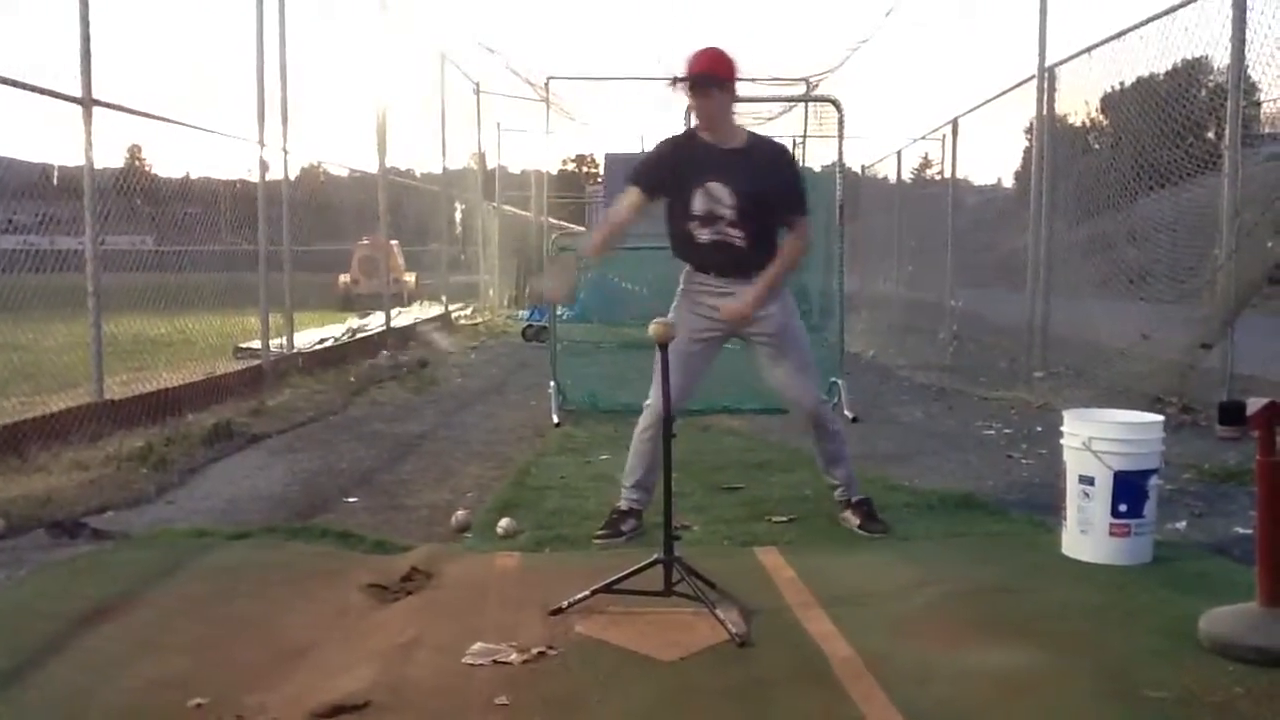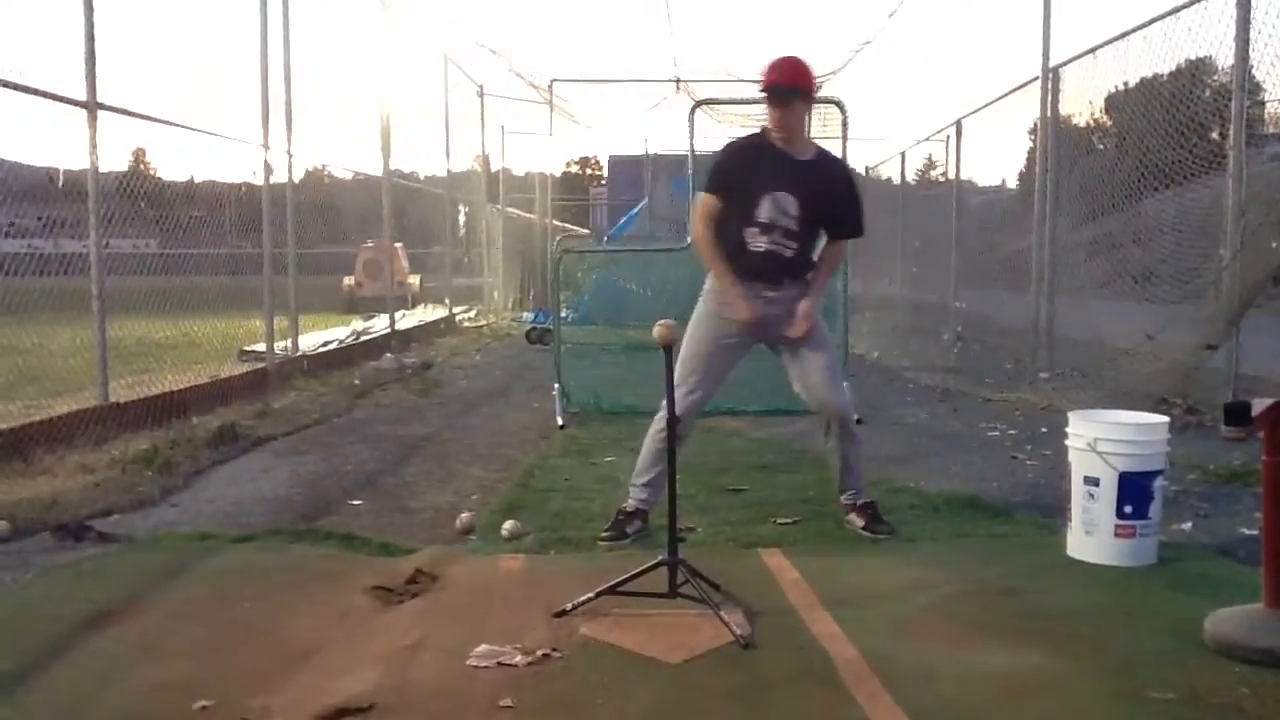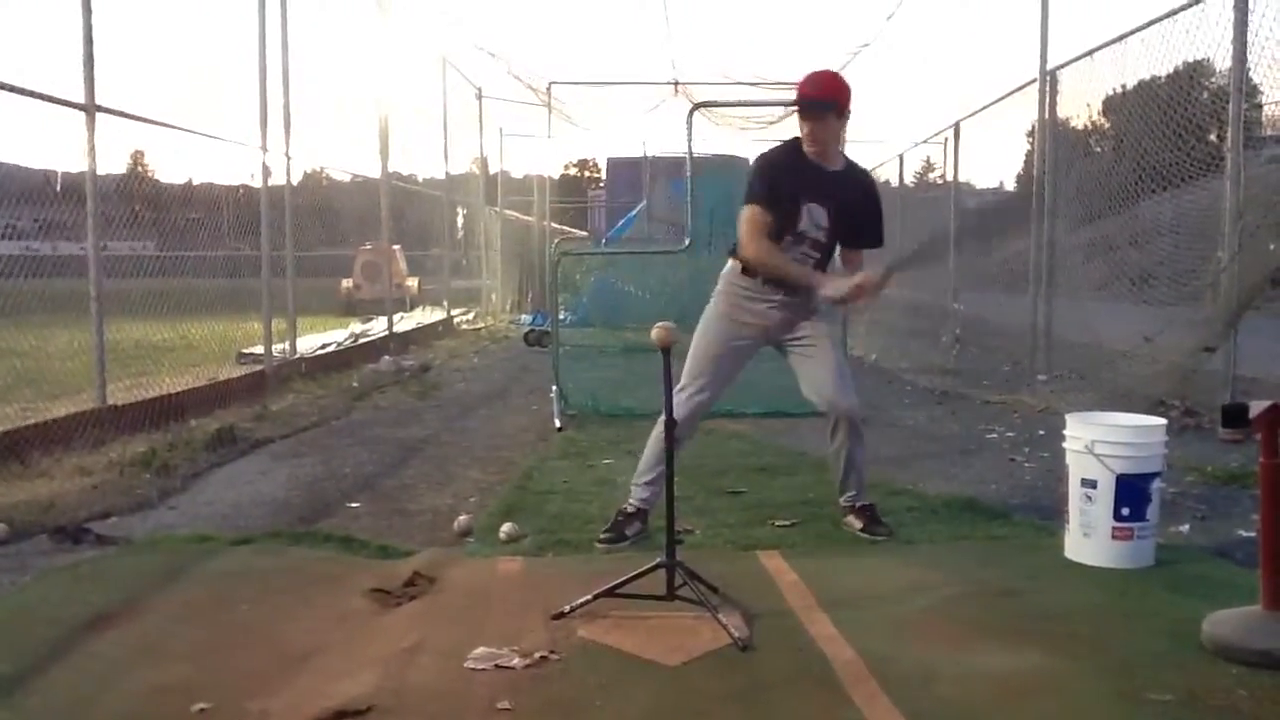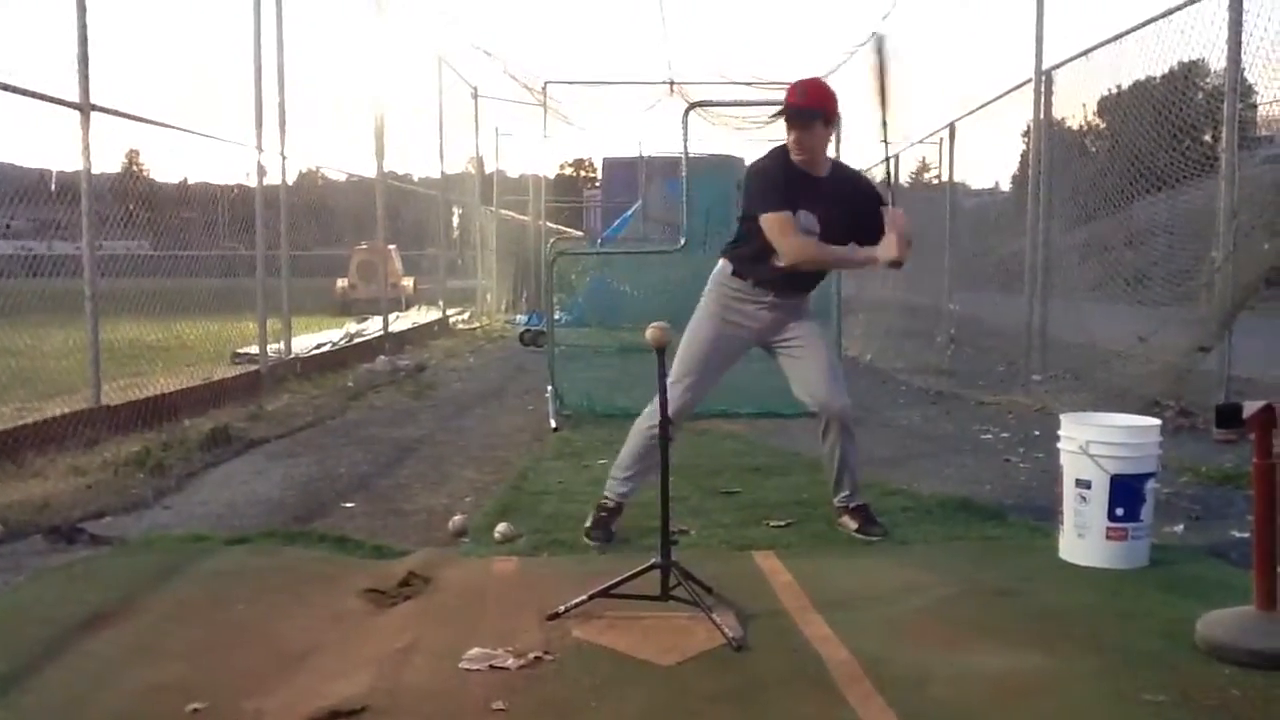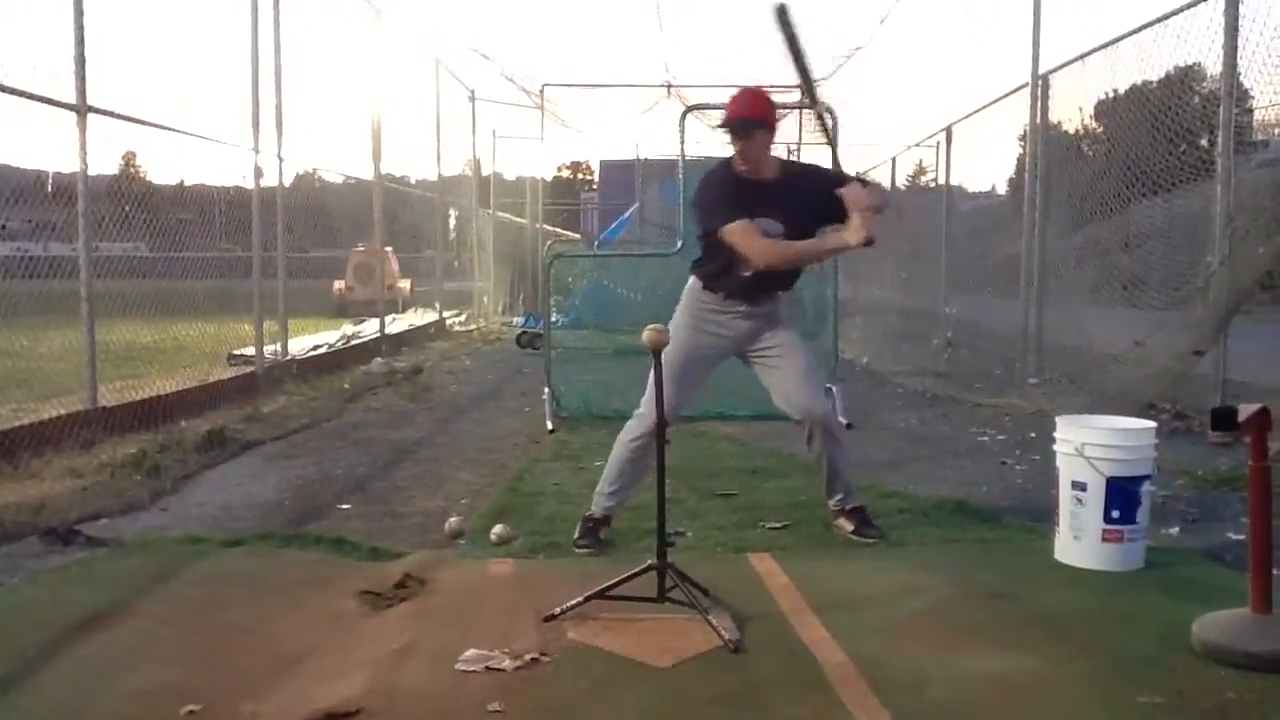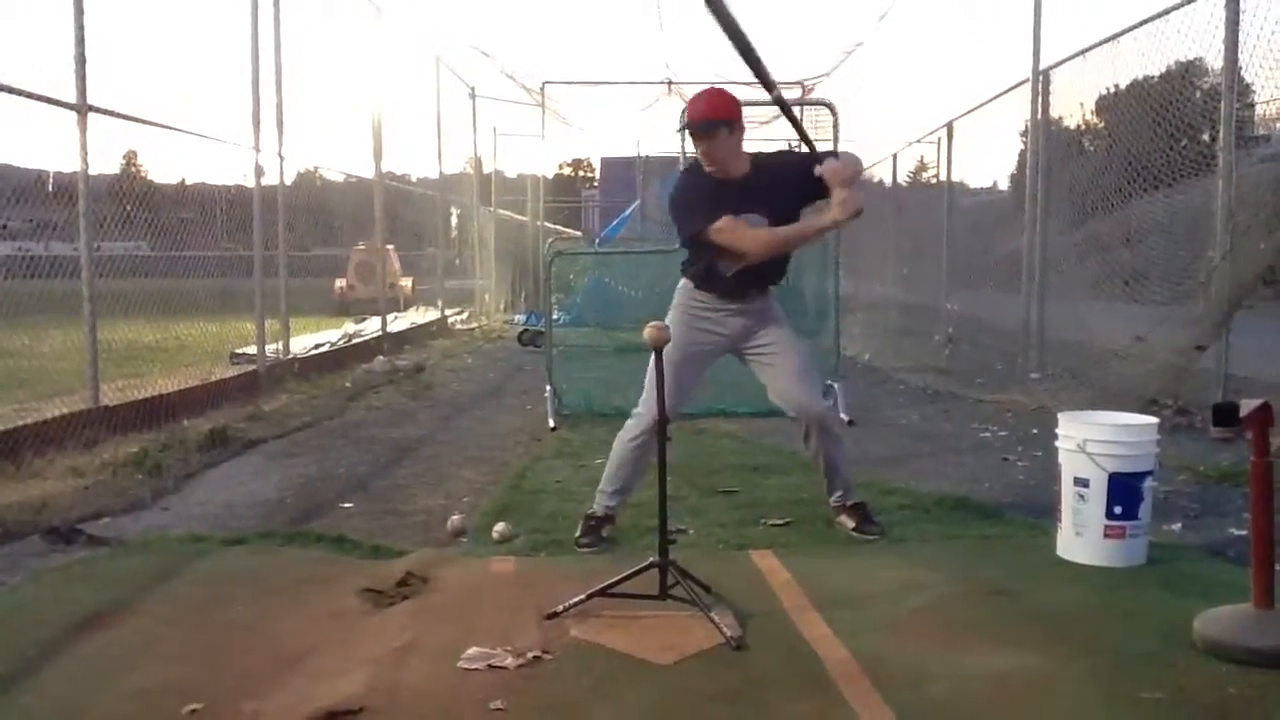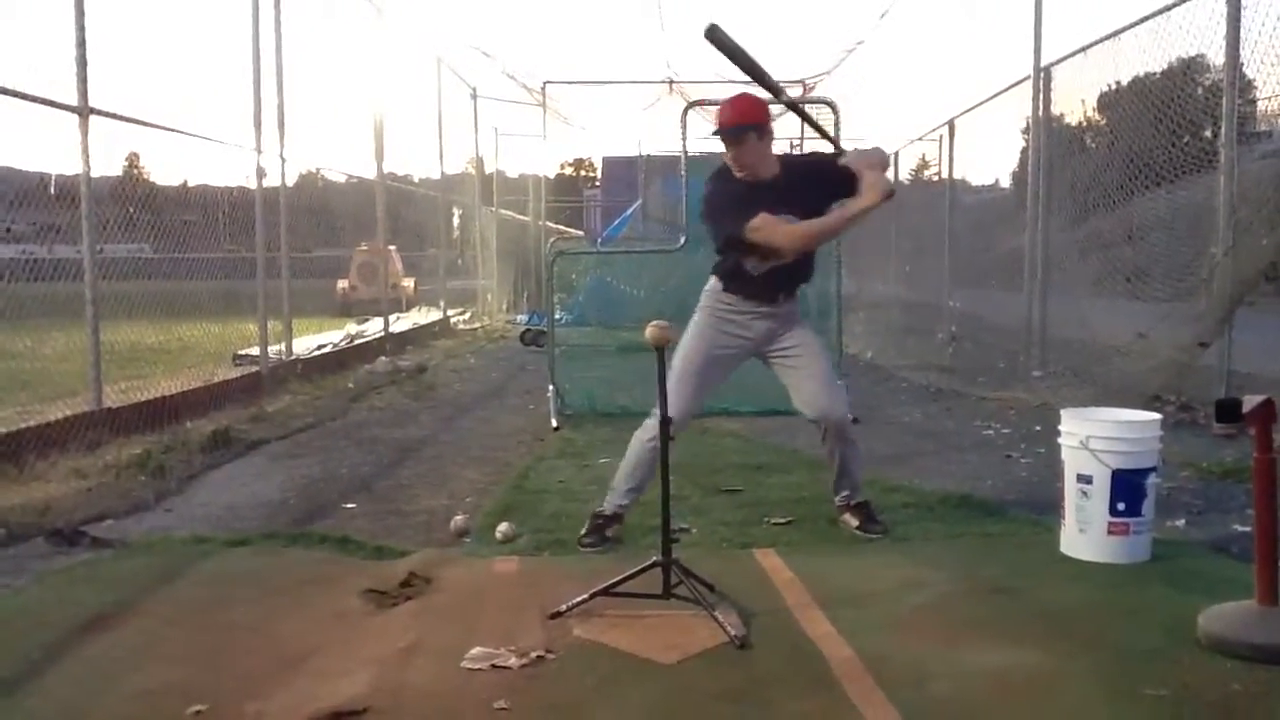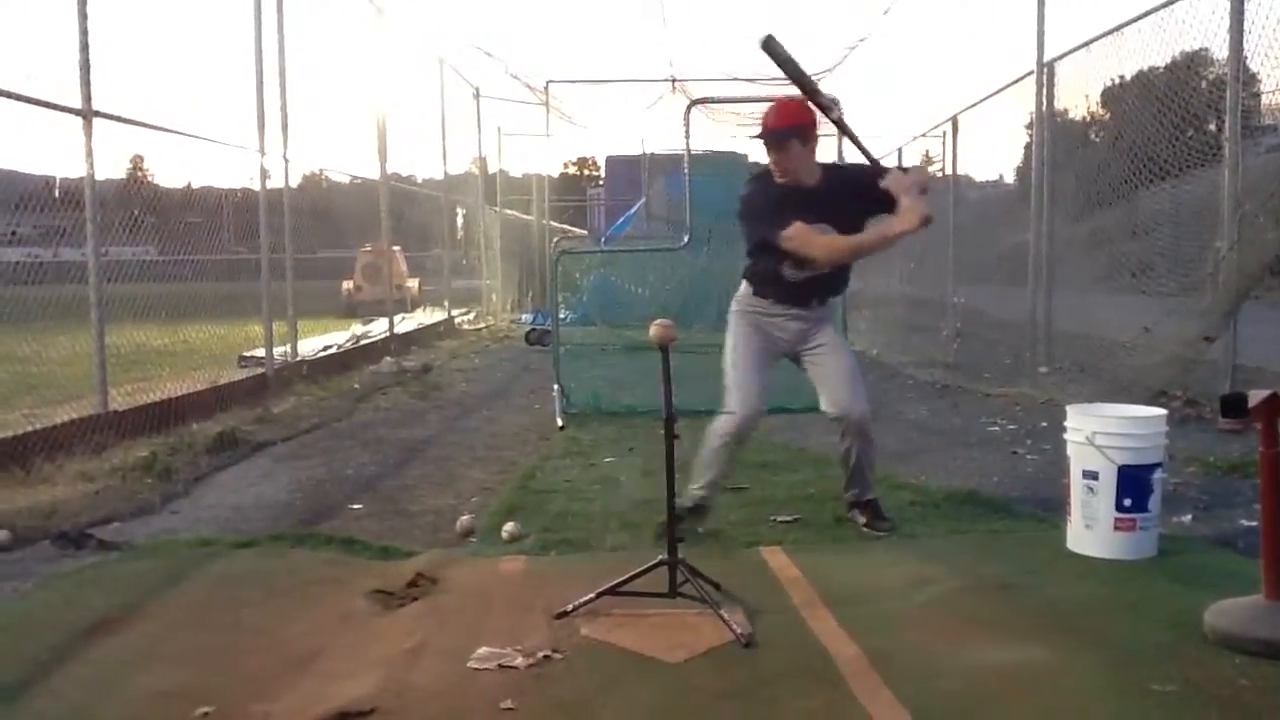
dt=0.2s
person 1, frame 1
left shoulder: (772, 159)
right shoulder: (674, 155)
left elbow: (798, 237)
right elbow: (624, 213)
left wrist: (757, 293)
right wrist: (573, 263)
left hip: (765, 292)
right hip: (700, 290)
left knee: (809, 401)
right knee: (662, 403)
left ankle: (849, 497)
right ankle: (632, 505)
person 1, frame 2
left shoulder: (833, 174)
right shoulder: (738, 156)
left elbow: (836, 246)
right elbow: (702, 227)
left wrist: (812, 300)
right wrist: (733, 295)
left hip: (793, 297)
right hip: (729, 294)
left knee: (833, 402)
right knee: (680, 403)
left ankle: (854, 501)
right ankle: (637, 505)
person 1, frame 3
left shoulder: (860, 187)
right shoulder: (775, 165)
left elbow: (853, 257)
right elbow: (751, 244)
left wrist: (860, 283)
right wrist: (824, 282)
left hip: (805, 308)
right hip: (743, 294)
left knee: (843, 404)
right knee: (688, 404)
left ankle: (854, 503)
right ankle: (638, 506)
person 1, frame 4
left shoulder: (853, 189)
right shoulder: (768, 172)
left elbow: (883, 249)
right elbow: (792, 251)
left wrist: (895, 233)
right wrist: (872, 254)
left hip: (792, 307)
right hip: (733, 295)
left knee: (835, 404)
right knee: (674, 401)
left ankle: (848, 503)
right ankle: (613, 499)
person 1, frame 5
left shoulder: (807, 182)
right shoulder: (716, 186)
left elbow: (876, 200)
right elbow: (761, 254)
left wrist: (861, 198)
right wrist: (842, 239)
left hip: (766, 314)
right hip: (707, 309)
left knee: (817, 410)
right knee: (653, 415)
left ankle: (843, 505)
right ankle: (599, 512)
person 1, frame 6
left shoulder: (780, 170)
right shoulder: (689, 190)
left elbow: (850, 165)
right elbow: (753, 245)
left wrist: (839, 173)
right wrist: (829, 217)
left hip: (758, 310)
right hip: (699, 309)
left knee: (813, 408)
right knee: (652, 414)
left ankle: (843, 501)
right ankle: (602, 511)
person 1, frame 7
left shoulder: (807, 172)
right shoulder: (721, 193)
left elbow: (877, 160)
right elbow: (789, 239)
left wrist: (866, 166)
right wrist: (861, 204)
left hip: (783, 314)
right hip: (725, 310)
left knee: (832, 411)
right knee: (672, 415)
left ankle: (850, 500)
right ankle: (611, 511)
person 1, frame 8
left shoulder: (847, 181)
right shoulder: (760, 197)
left elbow: (916, 182)
right elbow: (824, 251)
left wrist: (904, 185)
right wrist: (900, 226)
left hip: (815, 317)
right hip: (757, 311)
left knee: (852, 411)
right knee: (743, 411)
left ankle: (860, 497)
right ankle: (695, 500)
